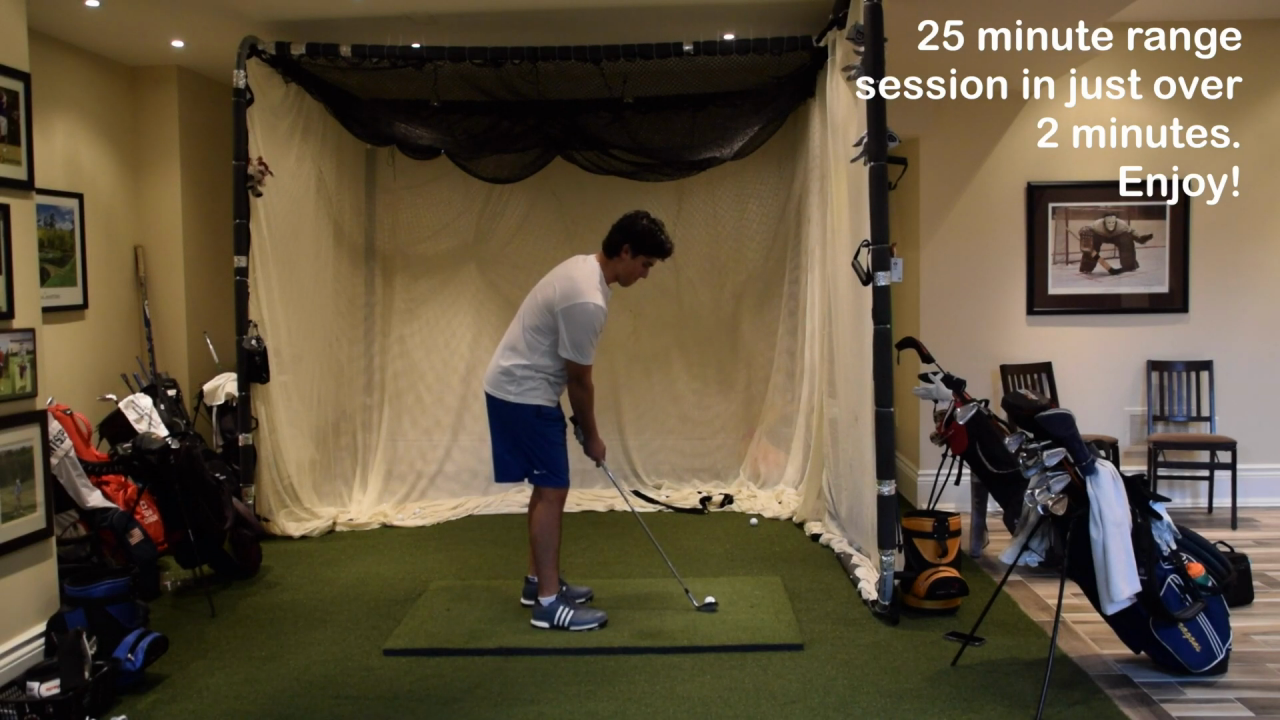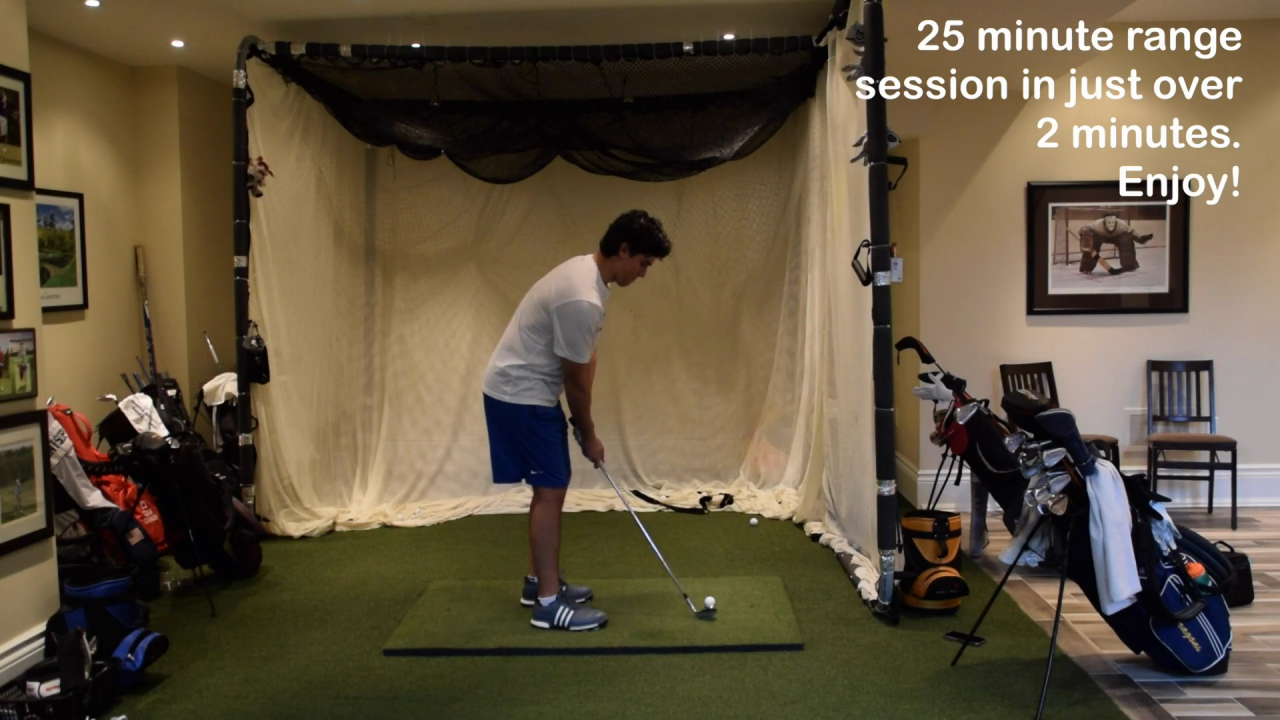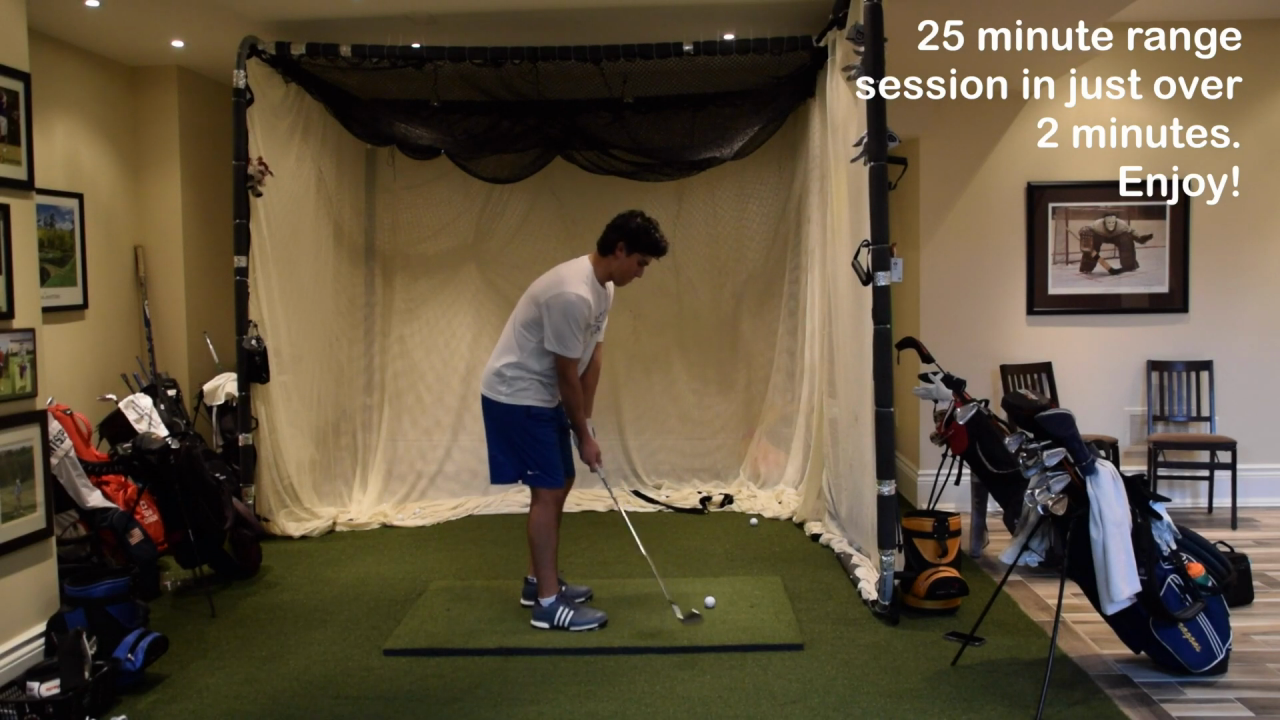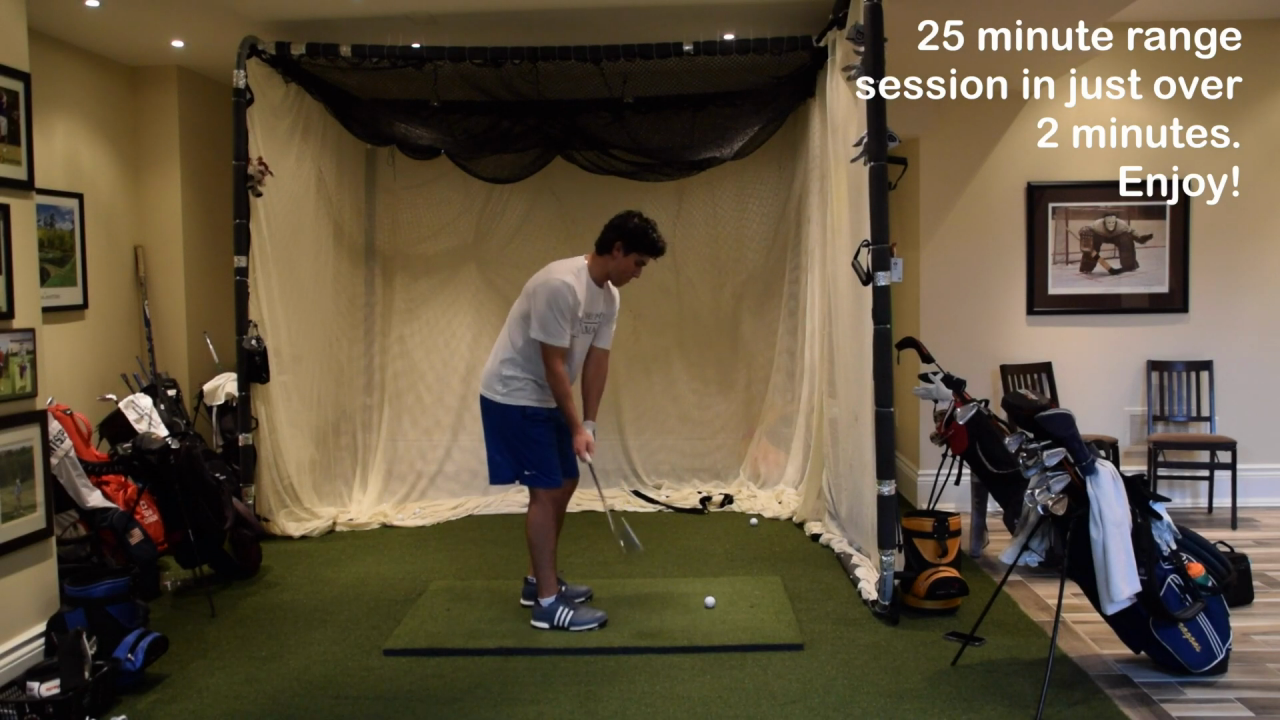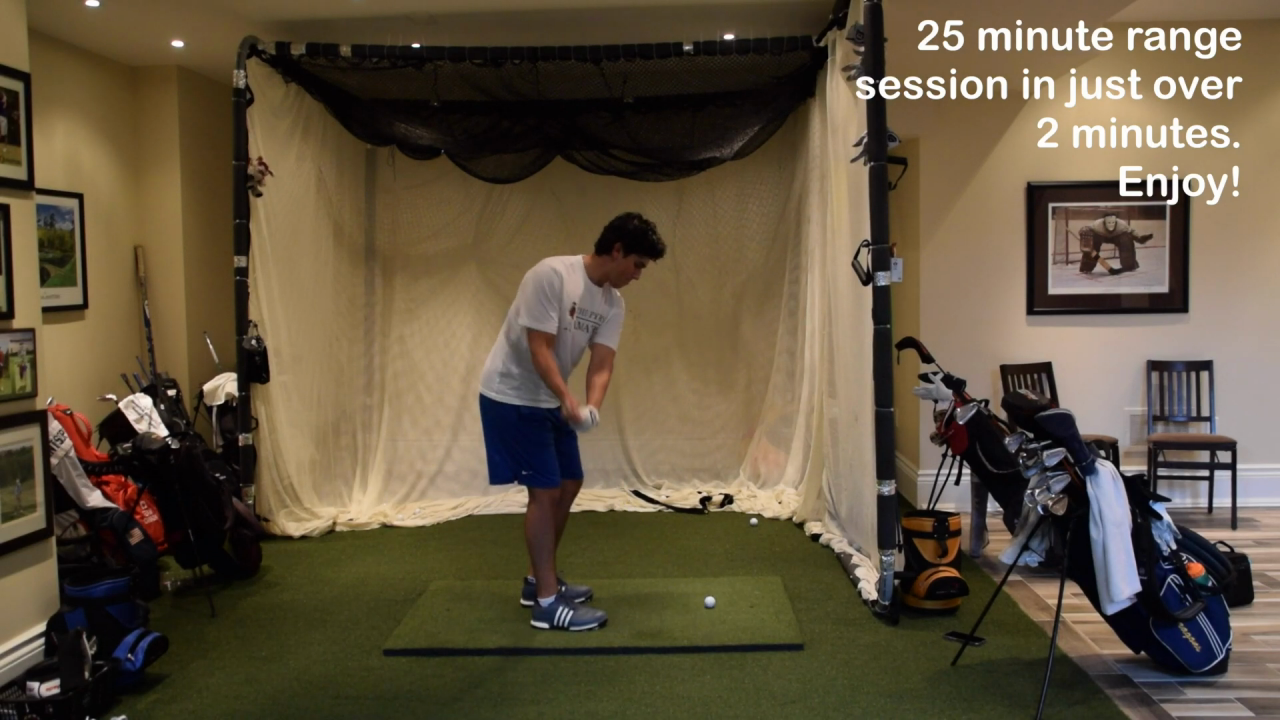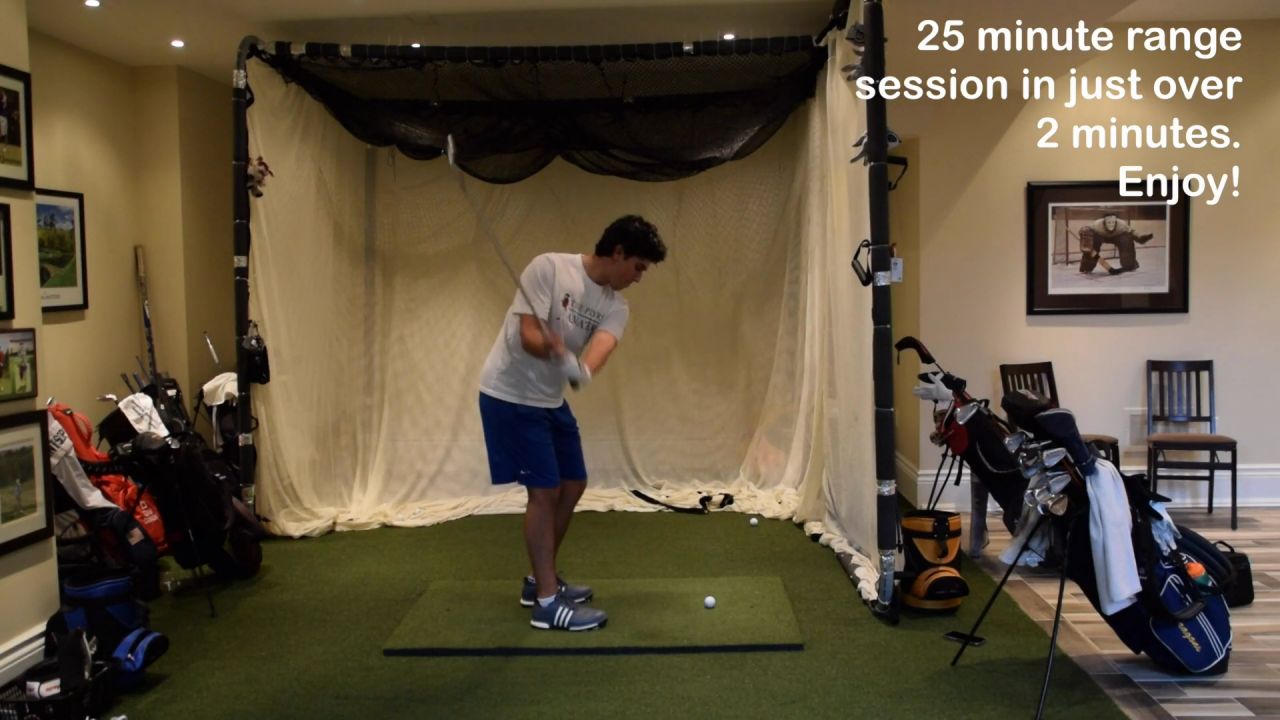
dt=0.1s
person 1, frame 1
left shoulder: (586, 268)
right shoulder: (587, 301)
right elbow: (578, 379)
left wrist: (586, 424)
right wrist: (591, 434)
left hip: (531, 390)
right hip: (522, 393)
left knee: (548, 487)
right knee: (552, 490)
left ankle: (539, 578)
right ankle: (548, 602)
person 1, frame 2
left shoulder: (587, 271)
right shoulder: (582, 299)
left elbow: (587, 361)
right elbow: (574, 378)
left wrist: (582, 423)
right wrist: (589, 435)
left hip: (531, 391)
right hip: (519, 395)
left knee: (550, 486)
right knee: (551, 490)
left ankle: (539, 579)
right ankle: (548, 602)
person 1, frame 3
left shoulder: (604, 290)
right shoulder: (571, 293)
left elbow: (590, 358)
right elbow: (566, 373)
left wrist: (585, 424)
right wrist: (584, 434)
left hip: (543, 397)
right hip: (516, 395)
left knee: (557, 486)
right knee: (548, 490)
left ankle: (538, 579)
right ankle: (548, 603)
person 1, frame 4
left shoulder: (609, 297)
right shoulder: (562, 285)
left elbow: (597, 363)
right elbow: (553, 365)
left wrist: (588, 423)
right wrist: (576, 427)
left hip: (542, 398)
right hip: (514, 396)
left knee: (563, 485)
right knee: (547, 491)
left ankle: (539, 580)
right ankle: (548, 602)
person 1, frame 5
left shoulder: (613, 305)
right shoulder: (553, 274)
left elbow: (603, 364)
right elbow: (539, 348)
left wrist: (590, 407)
right wrist: (568, 400)
left hip: (548, 401)
right hip: (511, 396)
left knee: (568, 485)
right knee: (545, 491)
left ankle: (540, 579)
right ankle: (548, 602)
person 1, frame 6
left shoulder: (615, 306)
right shoulder: (550, 268)
left elbow: (601, 347)
right elbow: (527, 334)
left wrist: (581, 369)
right wrist: (552, 348)
left hip: (549, 400)
right hip: (510, 395)
left knee: (571, 486)
right knee: (545, 490)
left ankle: (539, 579)
right ankle: (547, 602)
